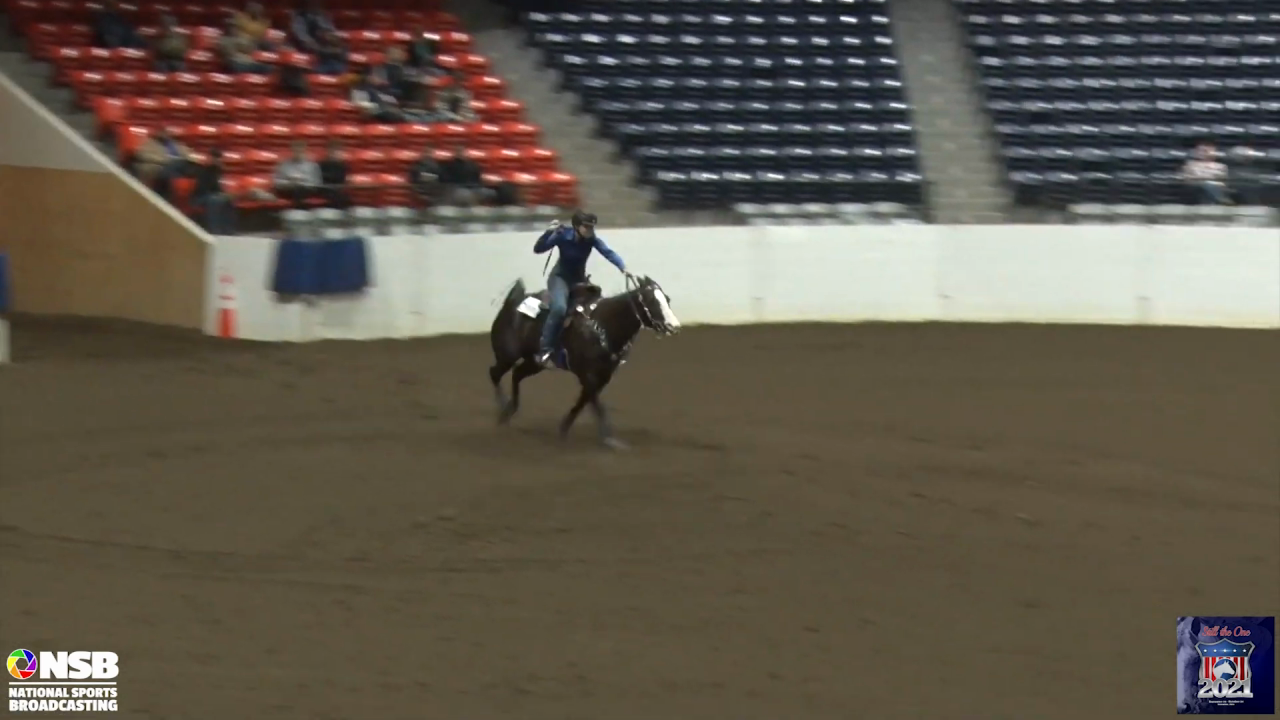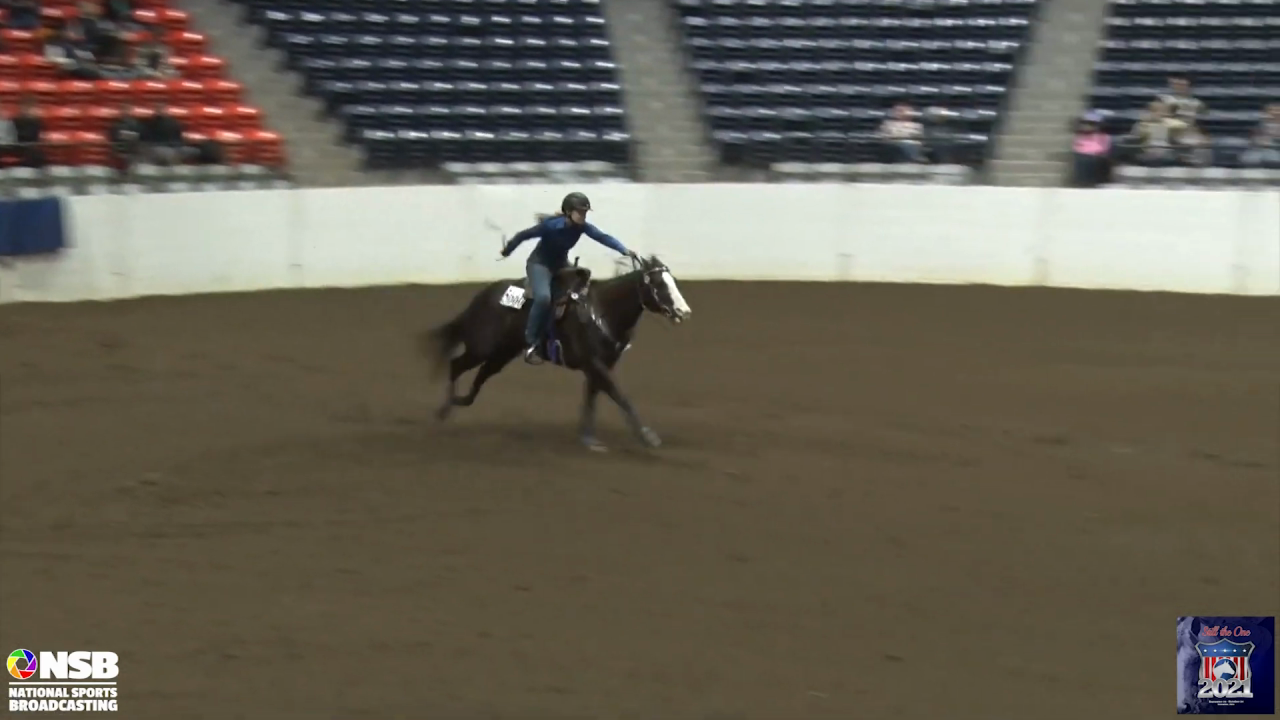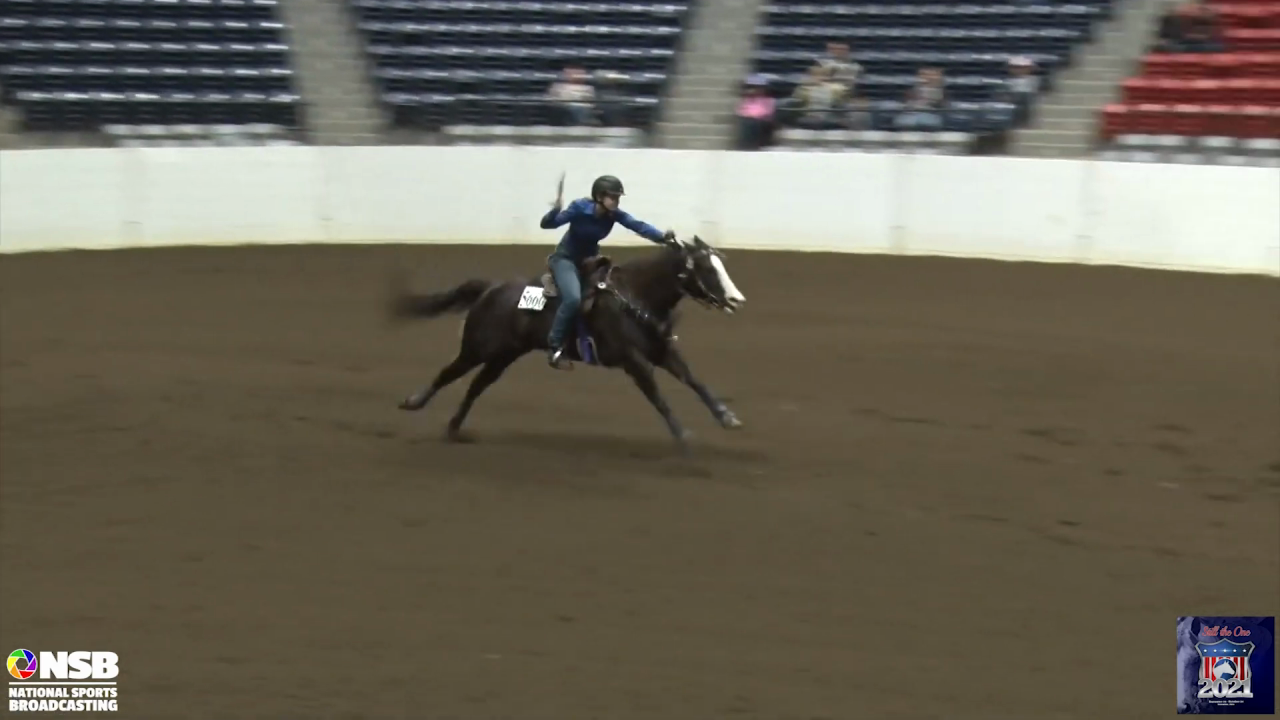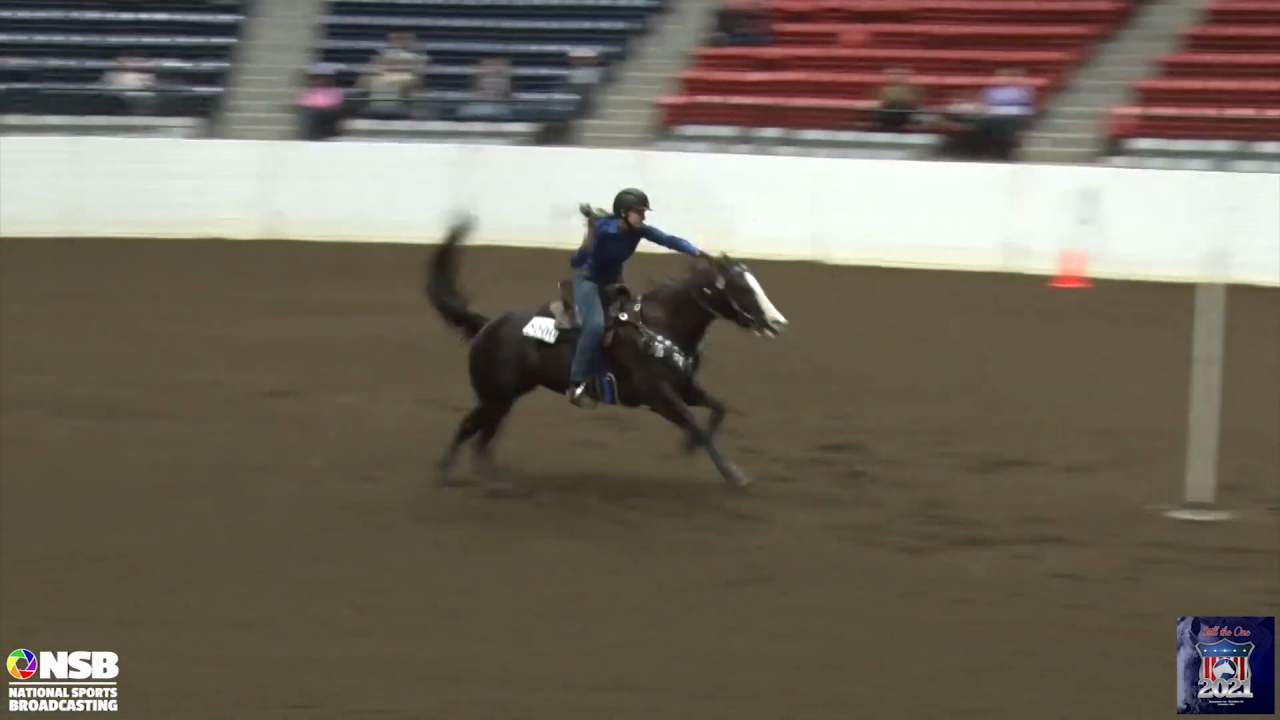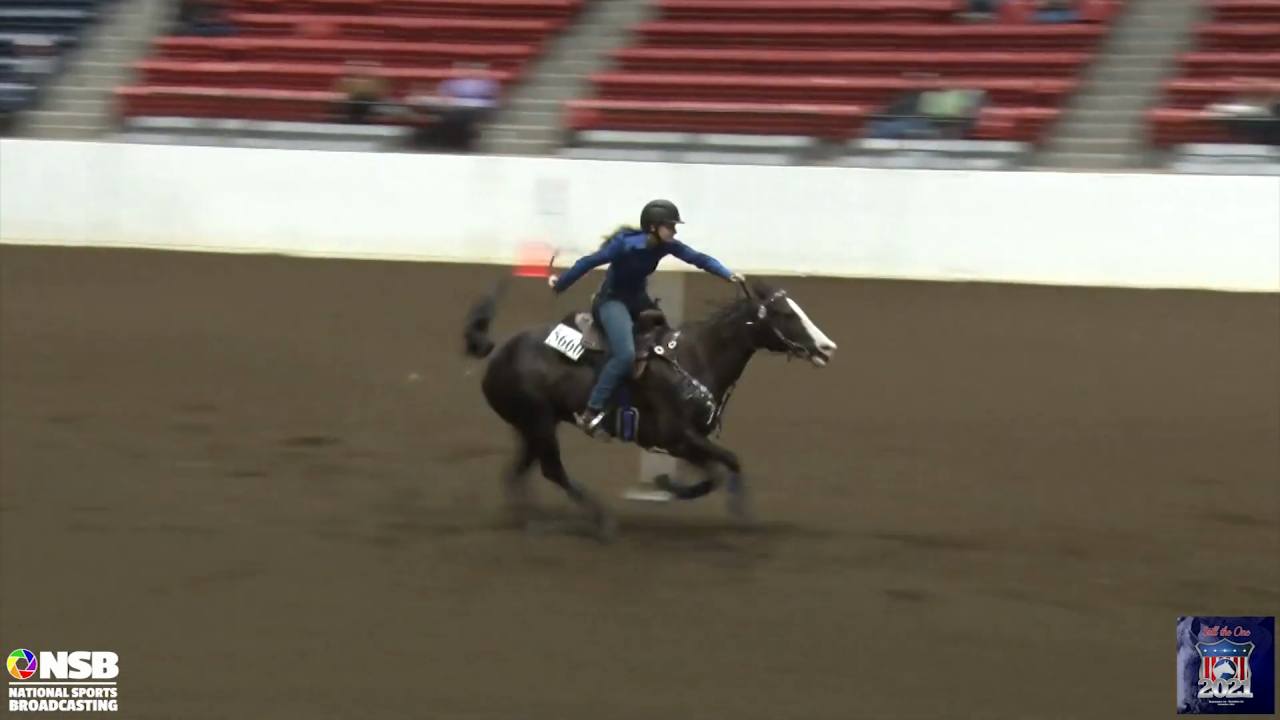
dt=0.3s
person 1, frame 1
left shoulder: (591, 239)
right shoulder: (563, 236)
left elbow: (608, 252)
right elbow: (538, 249)
left wrist: (623, 268)
right wrist: (549, 232)
left hip: (580, 280)
right hip: (560, 278)
right knee: (560, 309)
right ankle: (545, 350)
person 1, frame 2
left shoulder: (584, 226)
right shoulder: (552, 225)
left elbow: (605, 239)
right elbow: (523, 235)
left wrist: (625, 251)
right wrist: (507, 250)
left hip: (561, 265)
right hip: (539, 265)
right knee: (542, 298)
right ankle: (531, 344)
person 1, frame 3
left shoulder: (614, 214)
right shoulder: (579, 209)
left elbow: (639, 226)
right elbow: (548, 223)
left wrist: (662, 236)
right wrist: (555, 211)
left hip: (589, 259)
right hip: (565, 259)
right knee: (573, 298)
right ankle: (555, 346)
person 1, frame 4
left shoulder: (640, 230)
right shoulder: (602, 229)
left elbow: (671, 241)
right elbow: (576, 263)
left wrist: (695, 252)
right wrist: (586, 247)
left hip: (613, 282)
right hip: (588, 281)
right knee: (596, 326)
right ankle: (577, 383)
person 1, frame 5
left shoulder: (666, 245)
right shoulder: (625, 244)
left elbow: (699, 258)
right elbow: (587, 263)
left wrist: (728, 274)
right wrist: (560, 284)
left hip: (638, 299)
right hip: (612, 301)
right knee: (626, 355)
right ankle: (592, 411)
